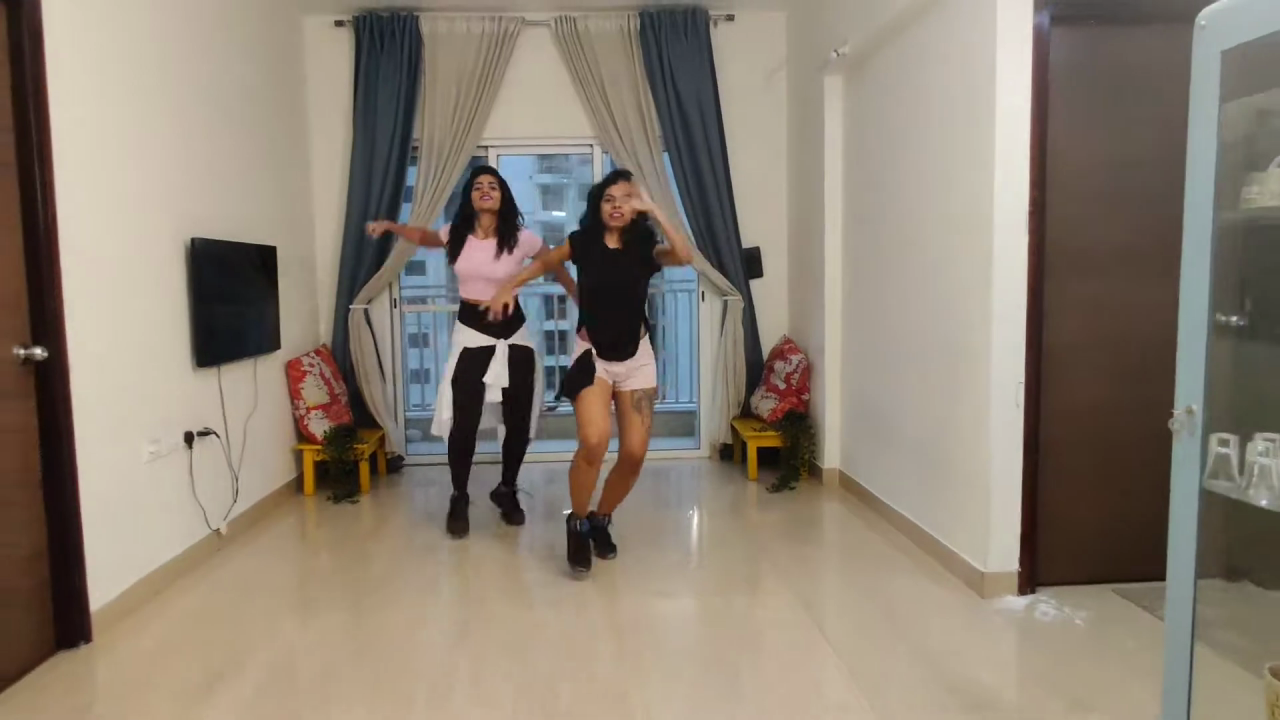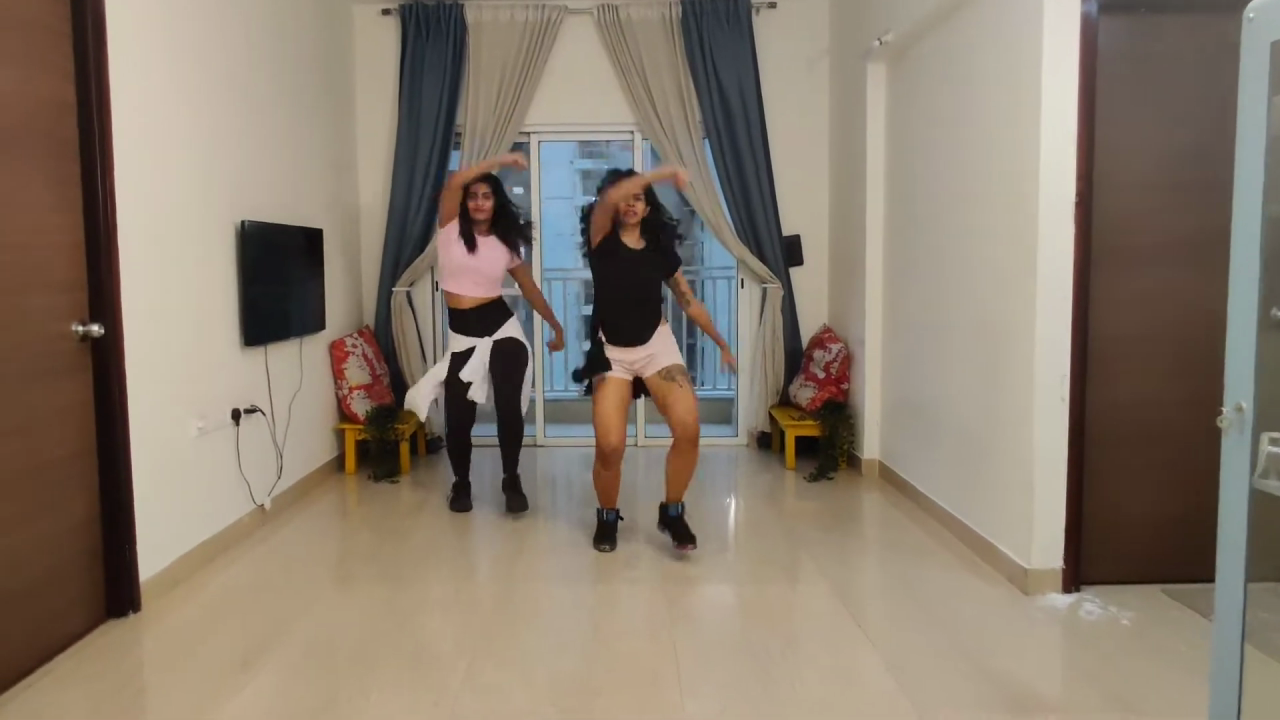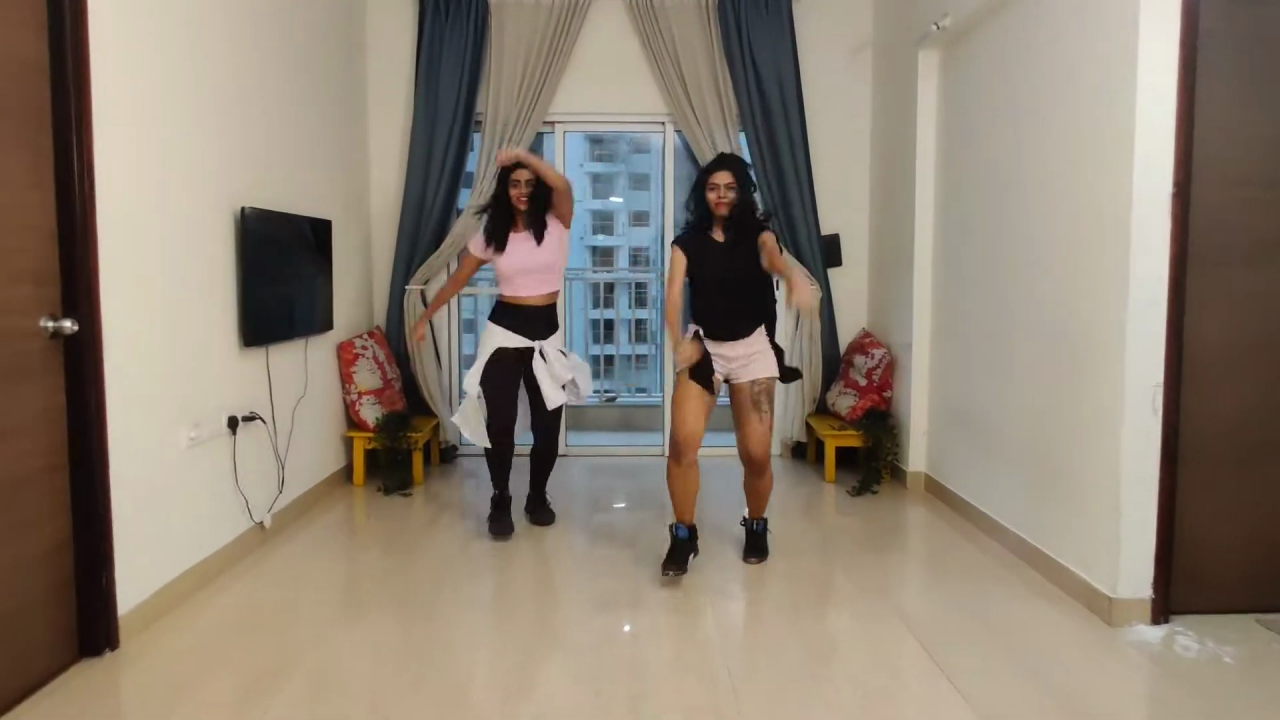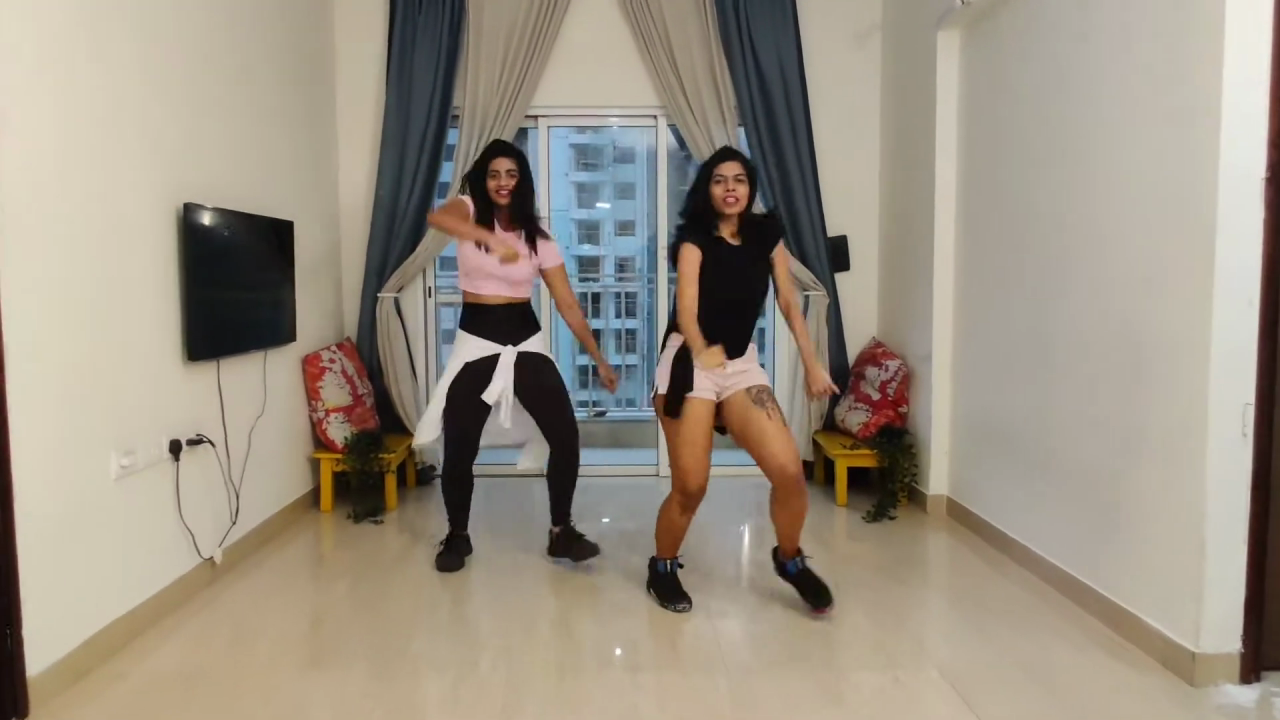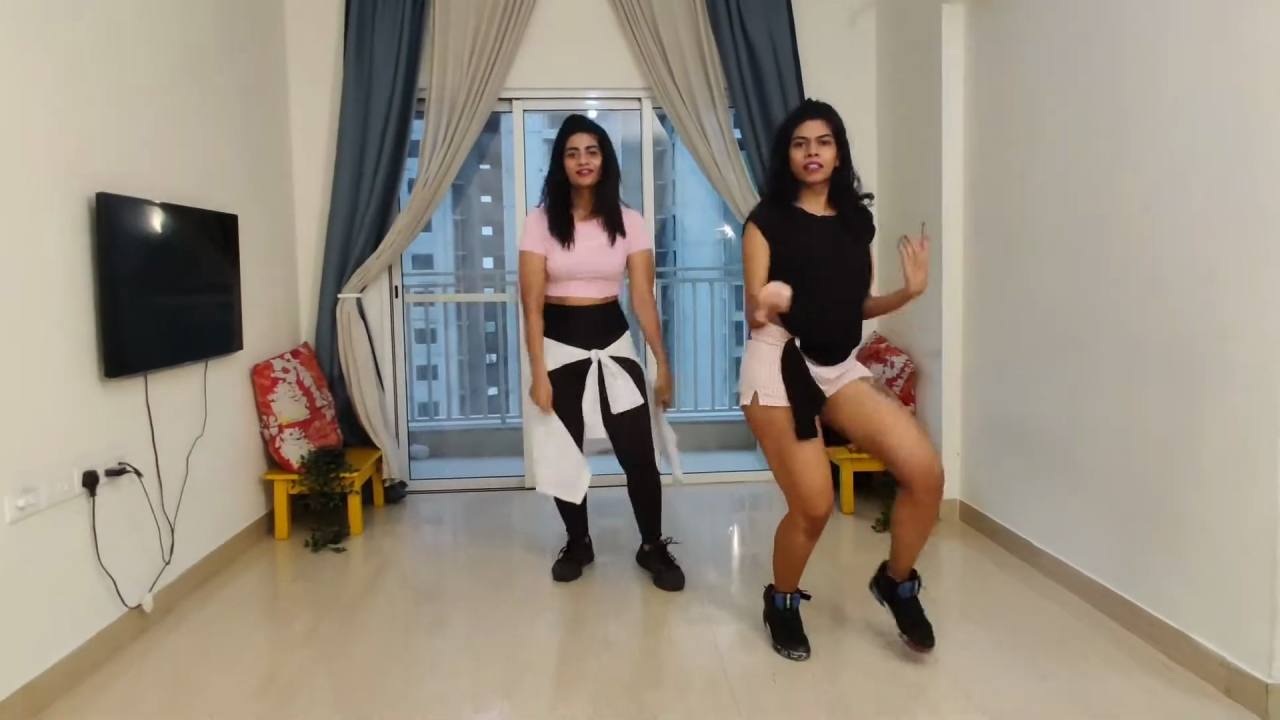
dt=0.7s
person 1, frame 1
left shoulder: (645, 243)
right shoulder: (581, 242)
left elbow: (685, 255)
right elbow: (542, 264)
left wrist: (655, 212)
right wrist: (507, 288)
left hip: (637, 359)
right hip: (592, 357)
left knee: (635, 453)
right knee: (593, 443)
left ankle: (600, 521)
right ankle: (578, 525)
person 1, frame 2
left shoulder: (663, 251)
right shoulder: (602, 239)
left elbow: (689, 302)
right elbow: (605, 201)
left wrist: (721, 343)
right wrist: (655, 174)
left hip: (656, 346)
right hip: (611, 351)
left knee: (688, 428)
right knee: (609, 447)
left ankle: (672, 511)
right ankle: (607, 517)
person 1, frame 3
left shoulder: (757, 233)
right shoulder: (687, 242)
left elbow: (776, 260)
right elbow: (673, 295)
left wrist: (796, 278)
right wrist: (678, 341)
left hip: (752, 350)
right hip: (703, 348)
left knee: (756, 455)
right knee: (683, 441)
left ankle: (756, 526)
right ankle: (683, 536)
person 1, frame 4
left shoulder: (767, 236)
right shoulder: (695, 240)
left elbow: (791, 306)
right elbow: (686, 309)
left wrist: (813, 365)
right wrist: (705, 354)
left hip: (742, 366)
right hip: (690, 365)
left knee: (788, 470)
right knee: (690, 487)
left ankle: (791, 561)
right ankle: (662, 568)
person 1, frame 5
left shoulder: (856, 219)
right shoulder: (768, 220)
left elbow: (868, 305)
right elbow: (757, 315)
left wrist: (909, 289)
right wrist: (762, 303)
left hip: (841, 366)
right hip: (780, 364)
left knee: (925, 472)
right knee: (813, 505)
left ankle: (897, 581)
right ankle: (782, 603)
person 2, frame 1
left shoulder: (522, 237)
right shoulder: (456, 234)
left elbow: (556, 268)
right elbow: (426, 236)
right wrist: (392, 226)
left hip: (513, 334)
right hip: (472, 333)
left knee: (518, 422)
right knee: (464, 421)
left ankle: (506, 491)
right ankle: (459, 501)
person 2, frame 2
left shoulder: (506, 242)
right shoulder: (450, 228)
left elbow: (529, 288)
right elbow: (453, 184)
left wrist: (556, 326)
right wrist: (499, 161)
left hip: (502, 331)
right hip: (463, 338)
left knee: (509, 410)
right knee: (458, 420)
left ankle: (511, 481)
right ankle: (461, 483)
person 2, frame 3
left shoulder: (556, 222)
right shoulder: (492, 231)
left elbow: (563, 186)
right elbow: (460, 276)
left wrist: (525, 156)
right wrist: (427, 314)
left hip: (546, 335)
right hip: (503, 333)
left knee: (548, 429)
right knee: (501, 426)
left ankle: (537, 497)
right ankle: (501, 503)
person 2, frame 4
left shoulder: (539, 238)
right shoulder: (469, 212)
left elbow: (567, 303)
right elbow: (439, 216)
left wrist: (599, 358)
right wrist: (490, 240)
left hip: (526, 342)
right hip: (476, 340)
left knee: (566, 437)
right knee: (459, 450)
left ankle: (561, 531)
right ankle: (457, 536)
person 2, frame 5
left shoulder: (627, 221)
right shoulder: (541, 220)
left elbow: (644, 297)
right elbow: (531, 300)
left wrist: (661, 363)
right wrist: (539, 371)
left hip: (614, 341)
right hip: (559, 345)
left knee: (638, 457)
right knee: (559, 461)
left ankle: (654, 547)
right ankle: (578, 542)
